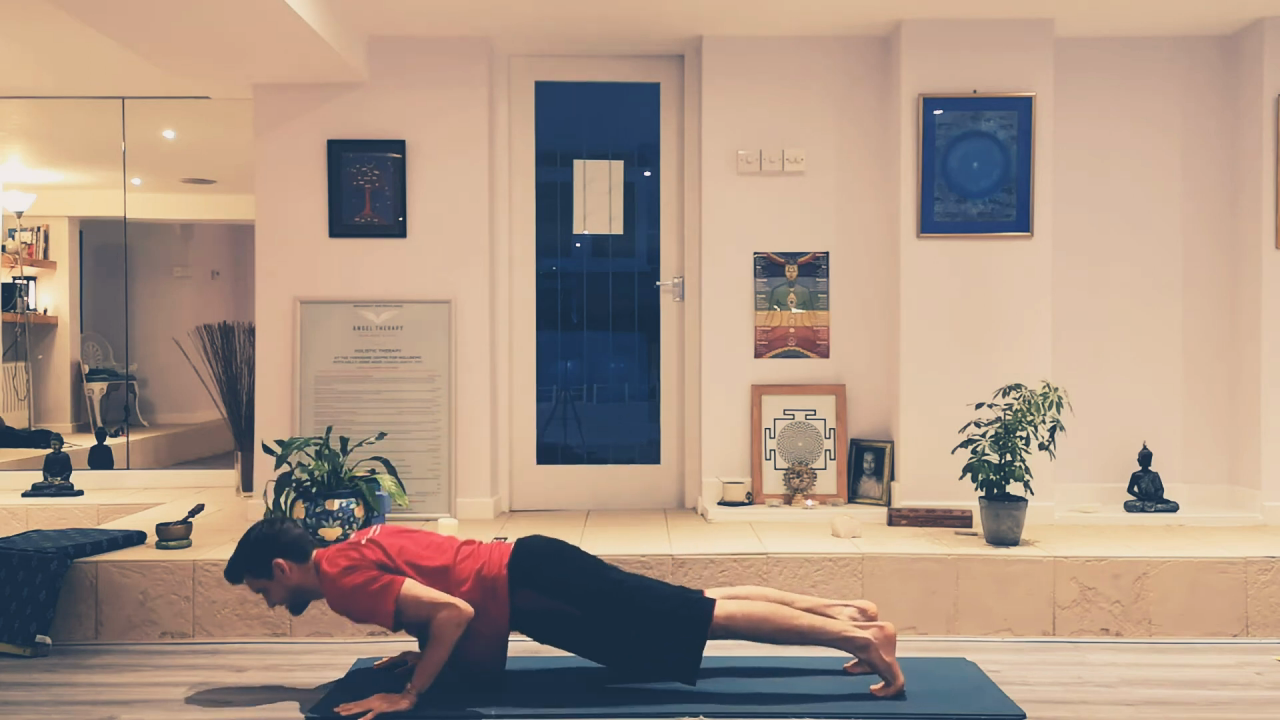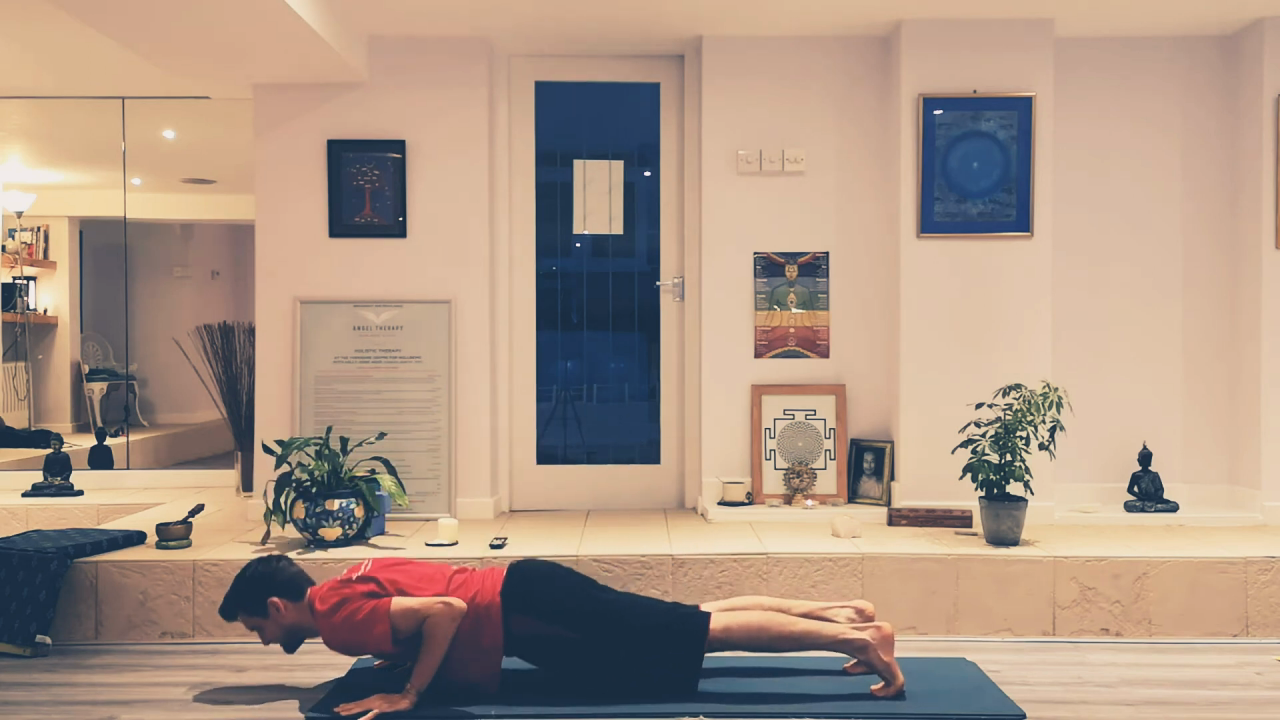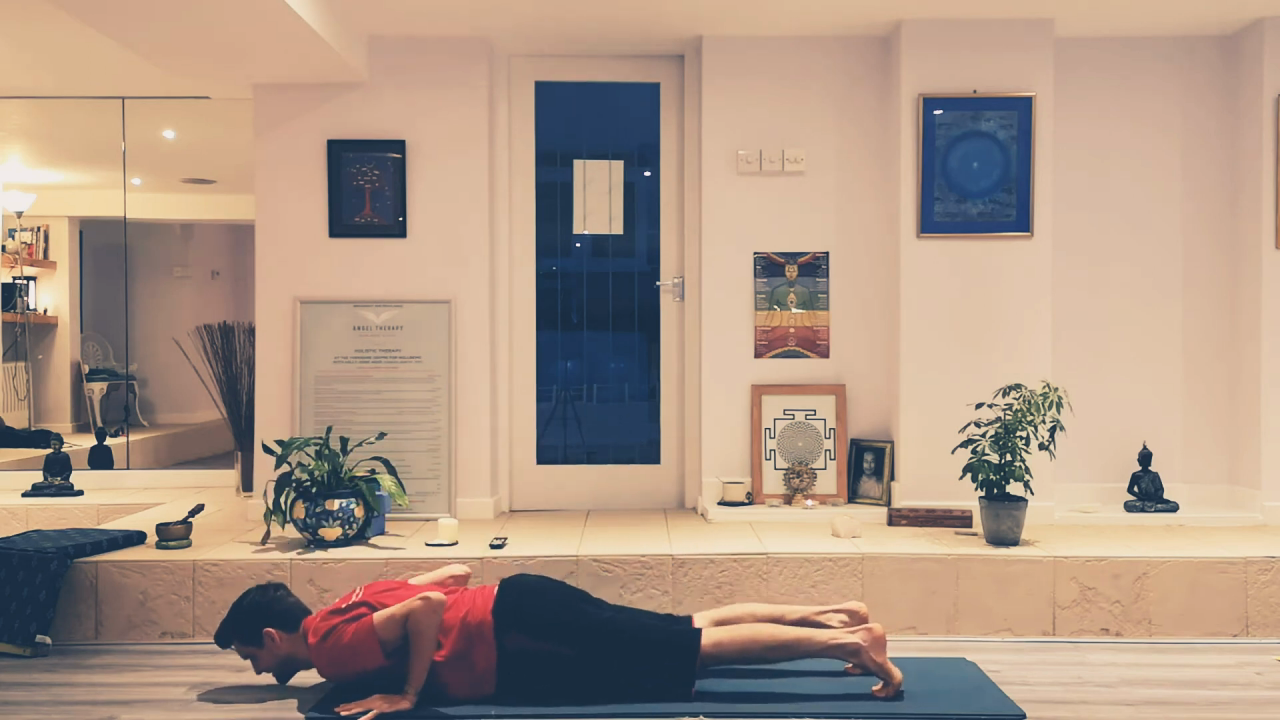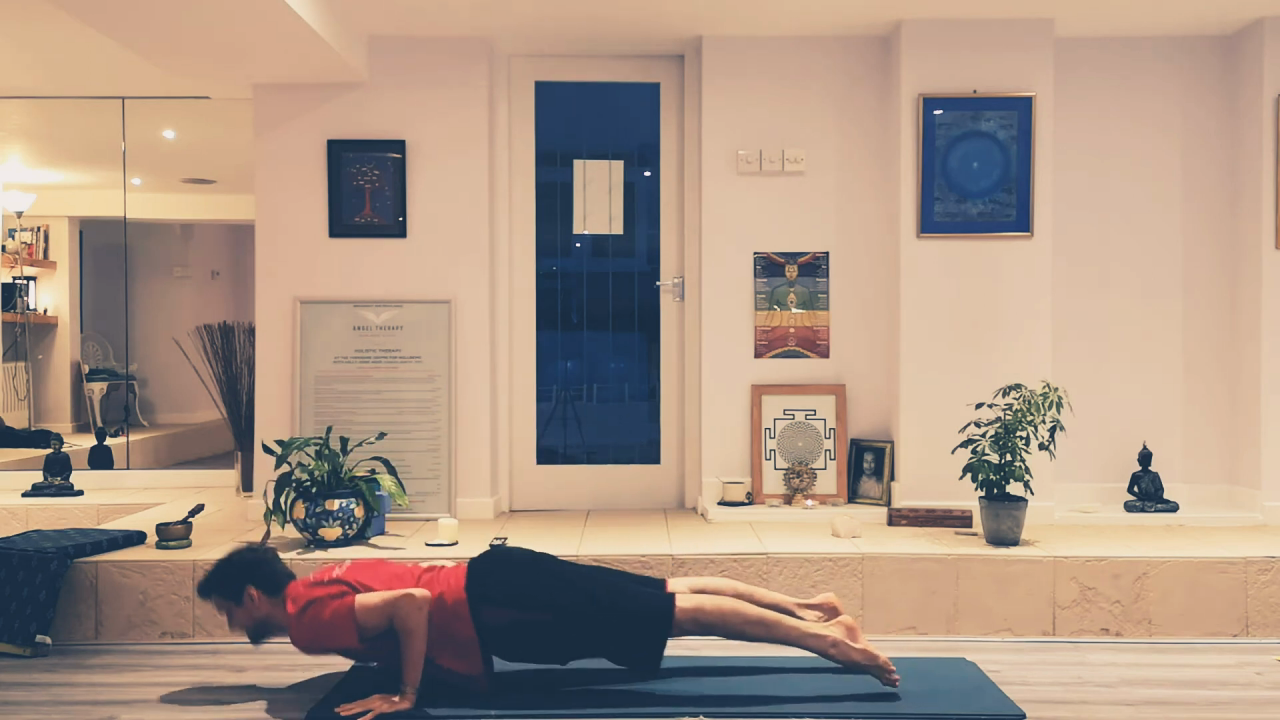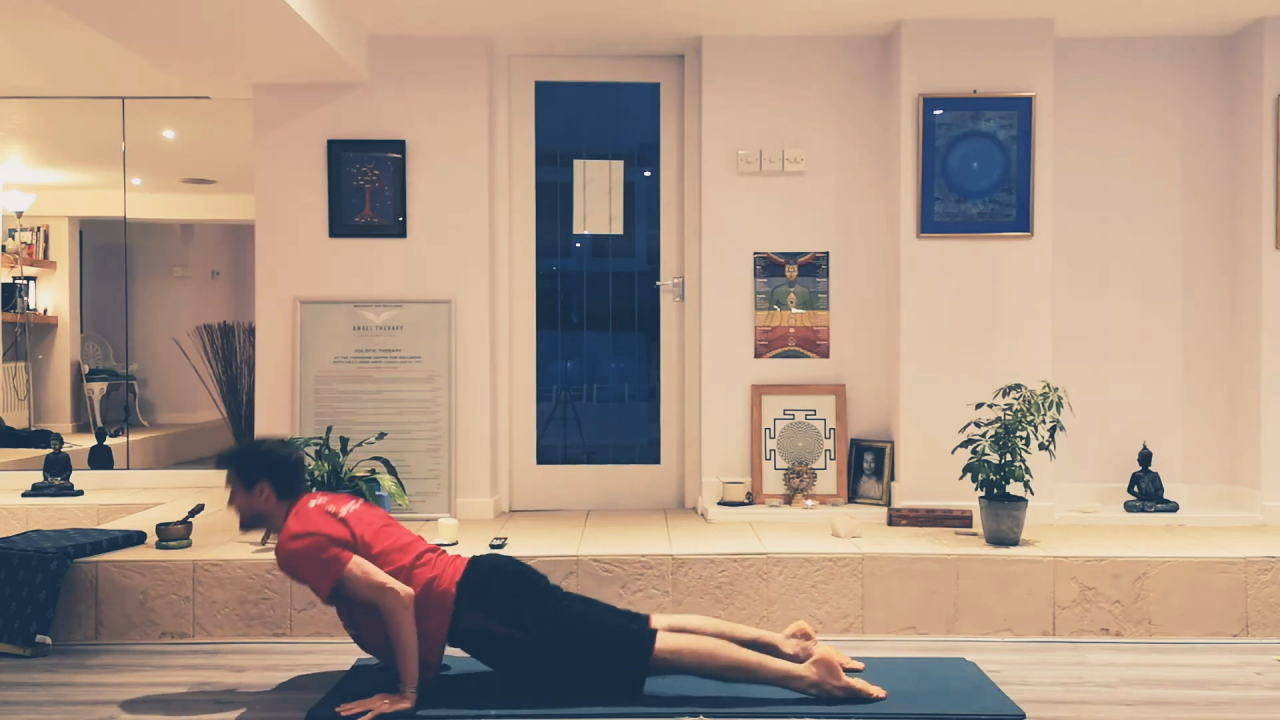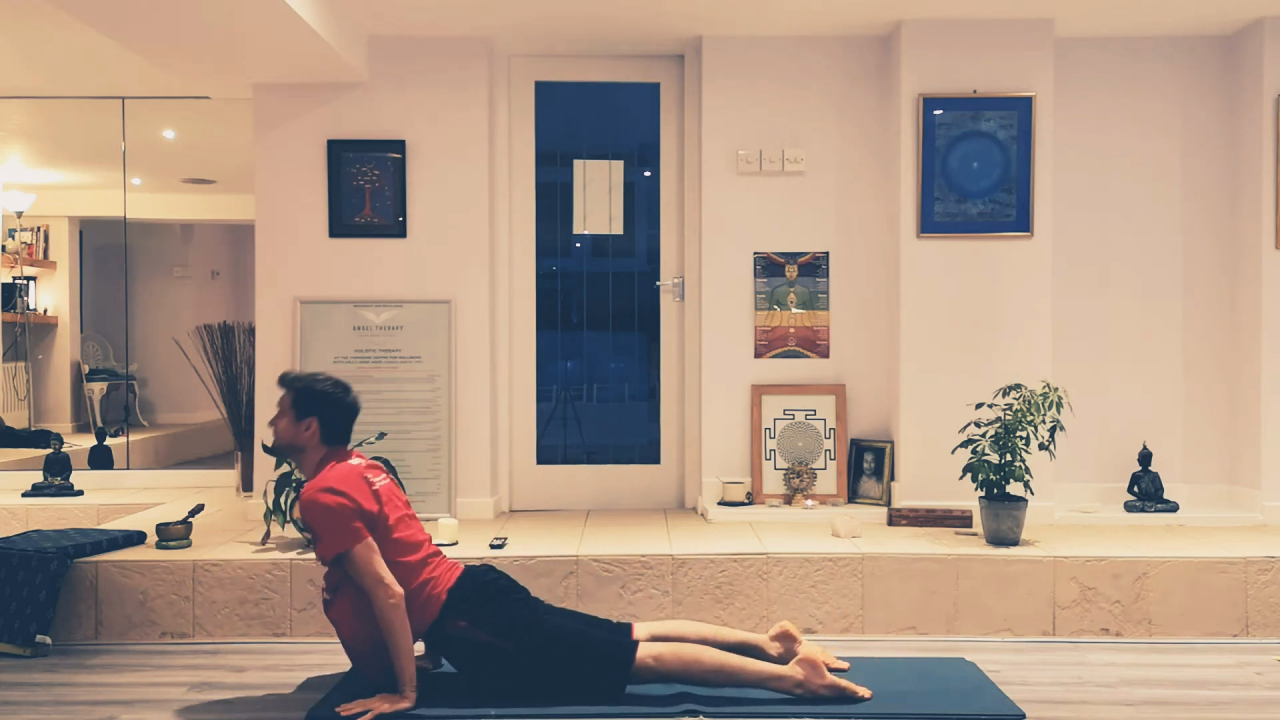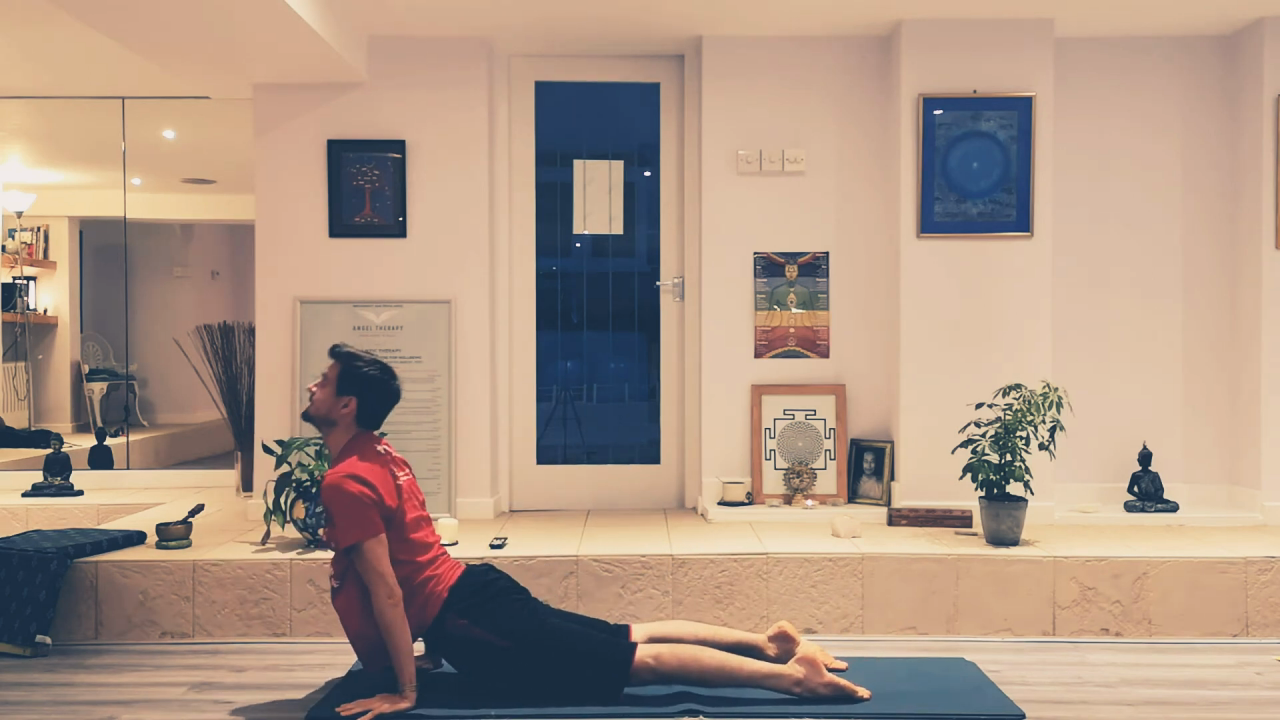
dt=0.2s
person 1, frame 1
left shoulder: (344, 581)
right shoulder: (356, 554)
left elbow: (456, 612)
right wrist: (424, 649)
left hip: (529, 585)
right hip: (530, 568)
left knee: (704, 619)
right knee: (703, 606)
left ankle: (860, 639)
right ankle: (848, 611)
person 1, frame 2
left shoulder: (337, 618)
right shoulder: (353, 586)
left elbow: (445, 609)
right wrist: (418, 657)
left hip: (524, 611)
right hip: (522, 590)
left knee: (703, 631)
right knee: (699, 617)
left ankle: (856, 637)
right ankle: (843, 613)
person 1, frame 3
left shoulder: (330, 647)
right shoulder: (347, 613)
left elbow: (427, 607)
right elbow: (454, 574)
left hip: (518, 633)
right hip: (517, 605)
left knee: (701, 641)
right knee: (698, 629)
left ankle: (850, 645)
right ankle: (834, 617)
person 1, frame 4
left shoulder: (304, 614)
right shoulder: (324, 578)
left elbow: (410, 607)
right wrist: (414, 663)
left hip: (493, 601)
right hip: (496, 576)
left knee: (667, 612)
right knee: (675, 597)
left ankle: (830, 641)
right ankle: (807, 612)
person 1, frame 5
left shoulder: (297, 539)
right shoulder: (330, 504)
left elbow: (396, 596)
right wrist: (428, 652)
left hip: (479, 604)
right hip: (486, 578)
left knee: (646, 652)
right knee: (650, 630)
right ankle: (782, 641)
person 1, frame 6
left shoulder: (323, 495)
right shoulder: (359, 468)
left elbow: (388, 593)
right wrist: (429, 647)
left hip: (466, 615)
right hip: (472, 591)
left knee: (636, 661)
right knee: (633, 637)
right ankle: (767, 643)
person 1, frame 7
left shoulder: (345, 481)
right shoulder: (379, 455)
left elbow: (385, 592)
right wrist: (433, 643)
left hip: (466, 616)
right hip: (472, 591)
left knee: (637, 662)
right knee: (629, 637)
right ankle: (765, 643)
